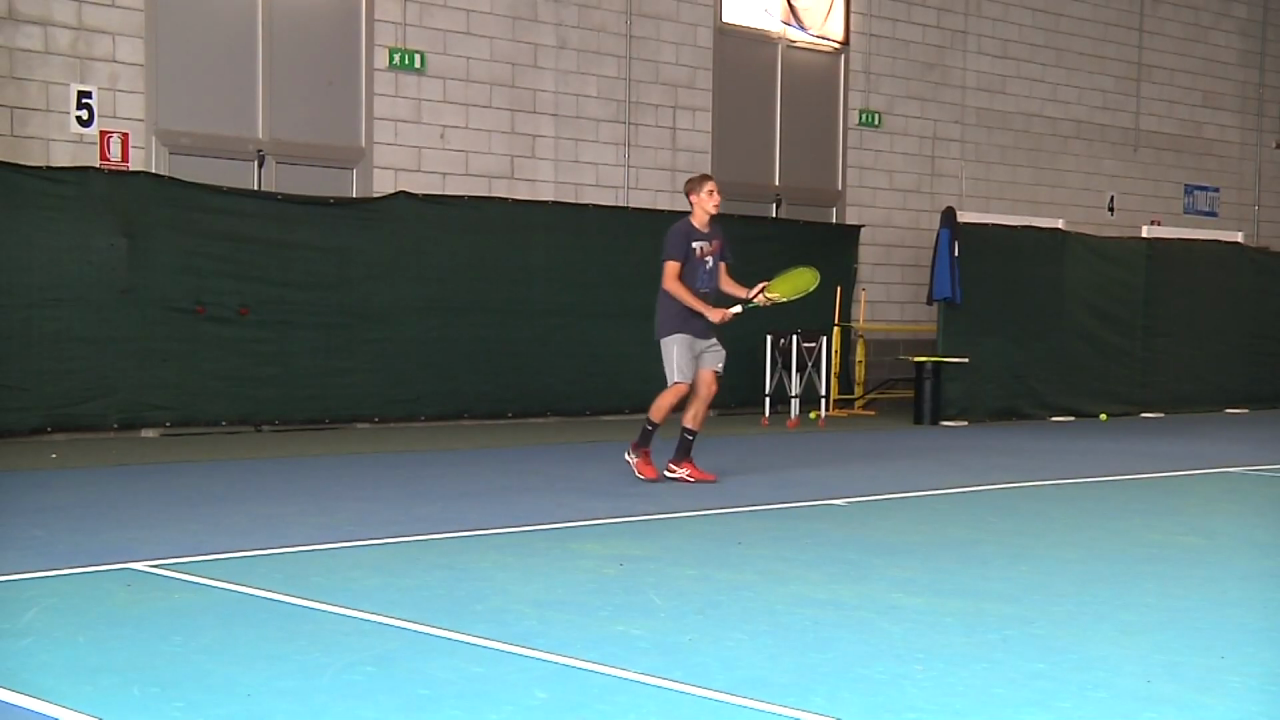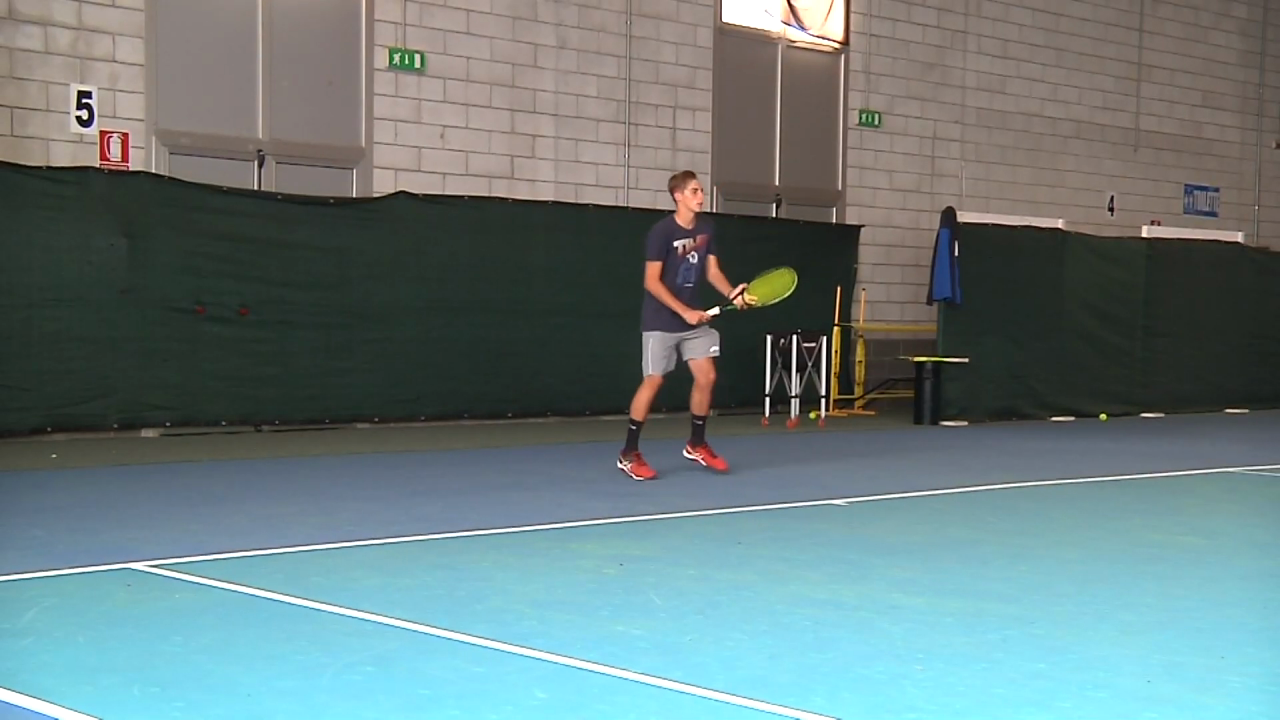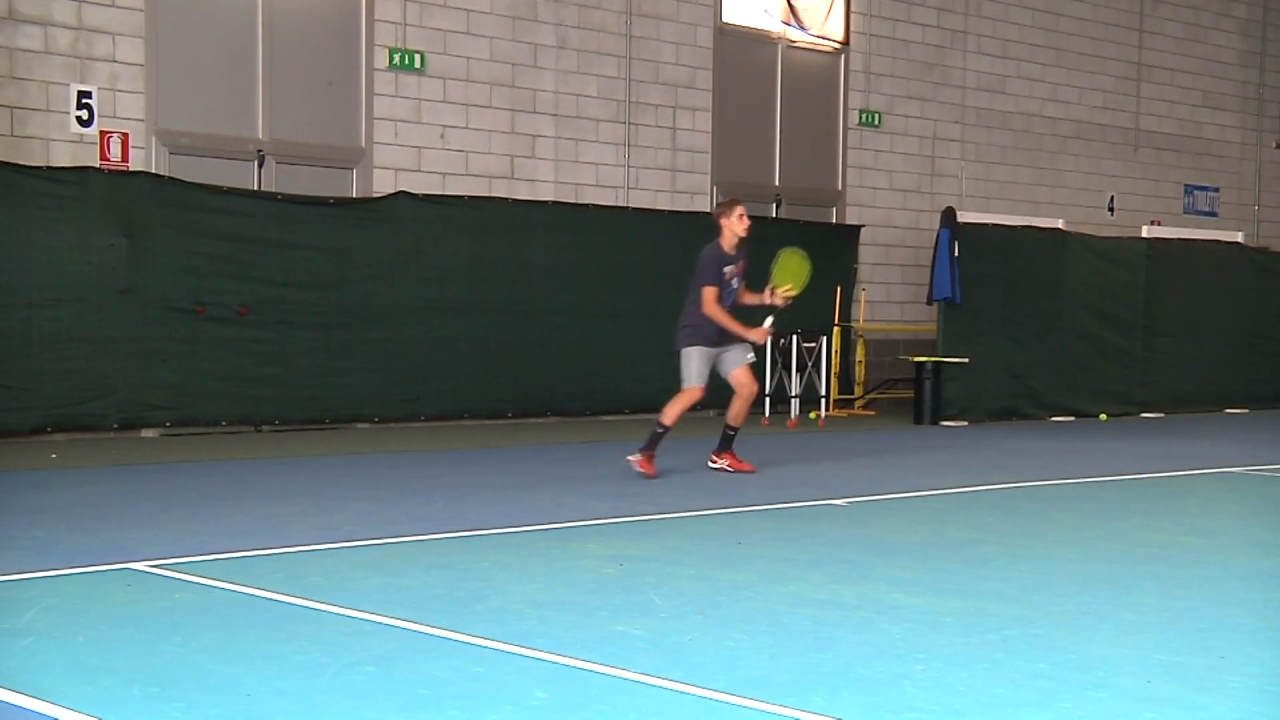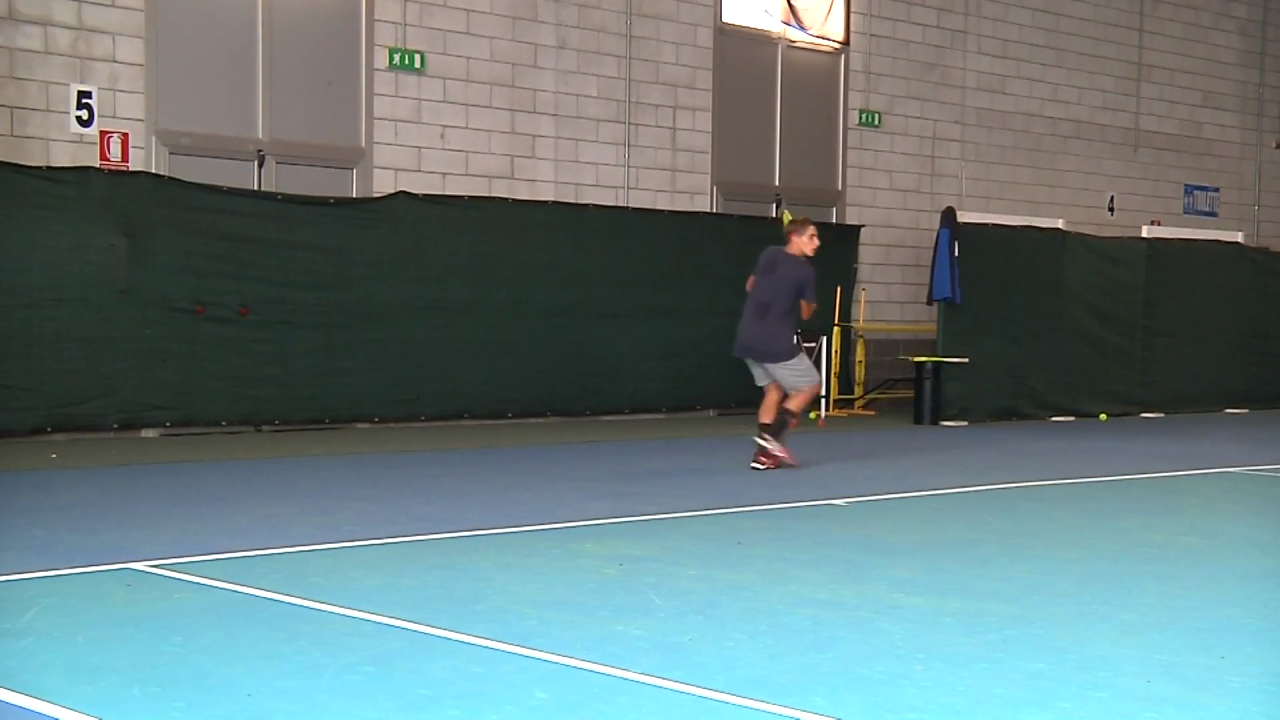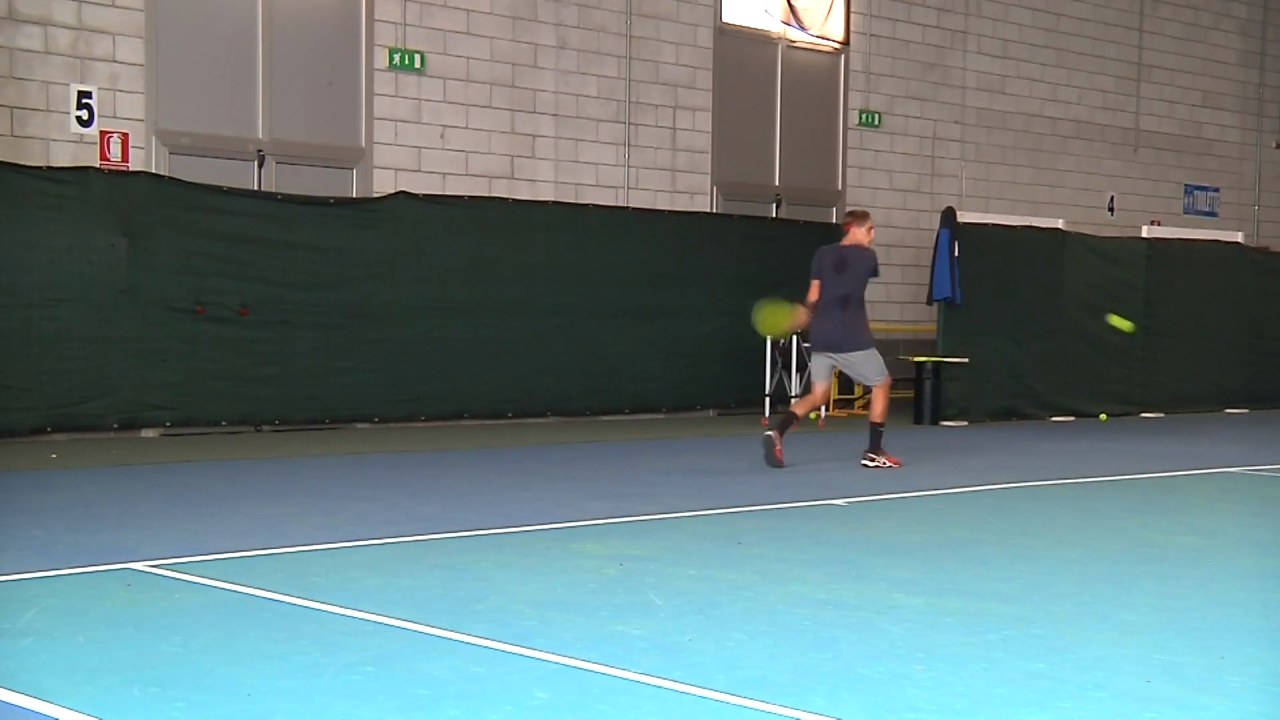
dt=0.4s
person 1, frame 1
left shoulder: (717, 235)
right shoulder: (679, 232)
left elbow: (722, 280)
right elbow: (669, 282)
left wrist: (749, 294)
right wrist: (708, 310)
left hip: (702, 327)
right hip: (676, 323)
left knee: (707, 388)
right knee: (681, 386)
left ankle: (680, 461)
right ankle: (639, 448)
person 1, frame 2
left shoulder: (706, 228)
right shoulder: (661, 231)
left elbow: (712, 270)
right elbow: (651, 282)
left wrist: (731, 292)
right wrist: (684, 311)
left hip: (692, 319)
right hip: (661, 319)
left knee: (706, 377)
right knee: (653, 380)
left ankle: (697, 445)
right ankle: (629, 453)
person 1, frame 3
left shoulder: (740, 254)
right shoulder: (712, 255)
right elbow: (710, 306)
left wrist: (765, 298)
right wrist: (748, 333)
left hip: (725, 336)
right hip: (696, 333)
left knee: (748, 388)
right knee: (694, 392)
left ankle: (722, 453)
right ankle: (645, 452)
person 1, frame 4
left shoulder: (768, 254)
right shoulder: (804, 271)
left elbow: (750, 287)
right elbow: (805, 313)
right wrist: (811, 299)
left hip: (747, 339)
right hip: (776, 343)
left knee: (774, 389)
right knee: (812, 386)
left ankle: (764, 453)
right ankle: (772, 434)
person 1, frame 5
left shoulder: (823, 254)
right shoulder: (868, 257)
left elbow: (813, 297)
left wrist: (807, 315)
left hip: (821, 336)
right hip: (853, 338)
left knee: (817, 396)
right knee: (882, 385)
left ankle: (776, 431)
right ankle: (874, 452)
